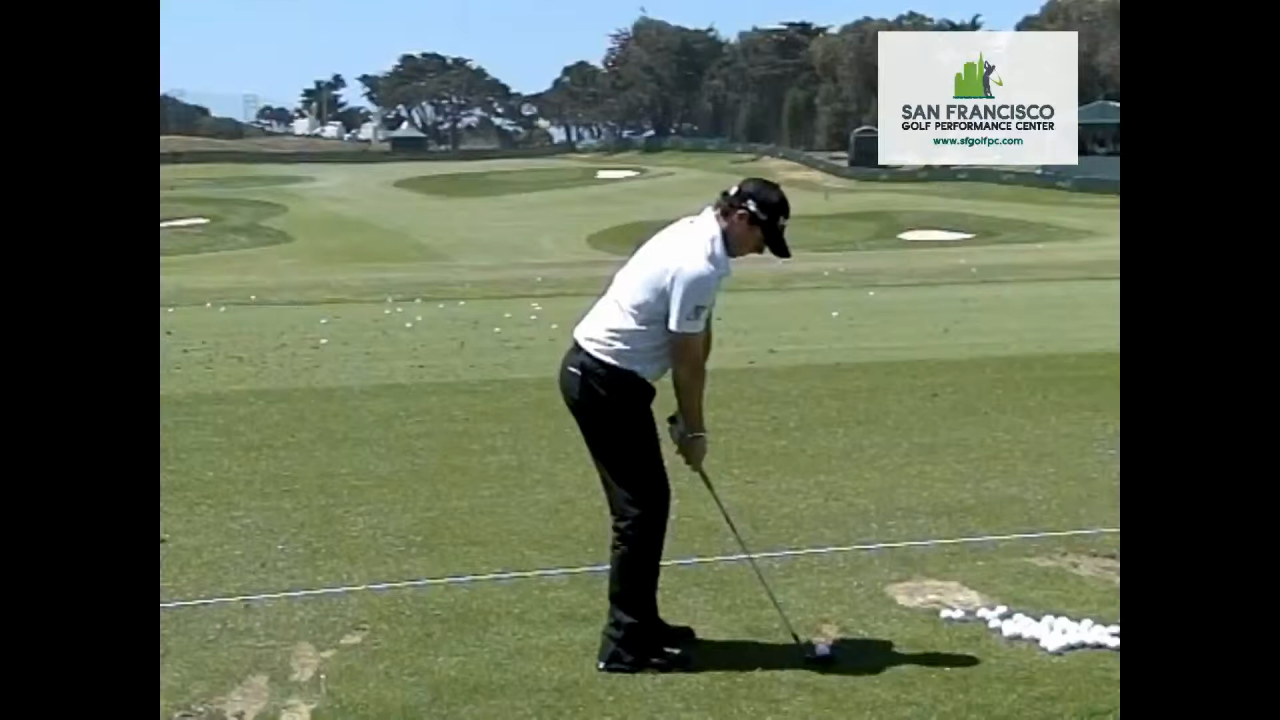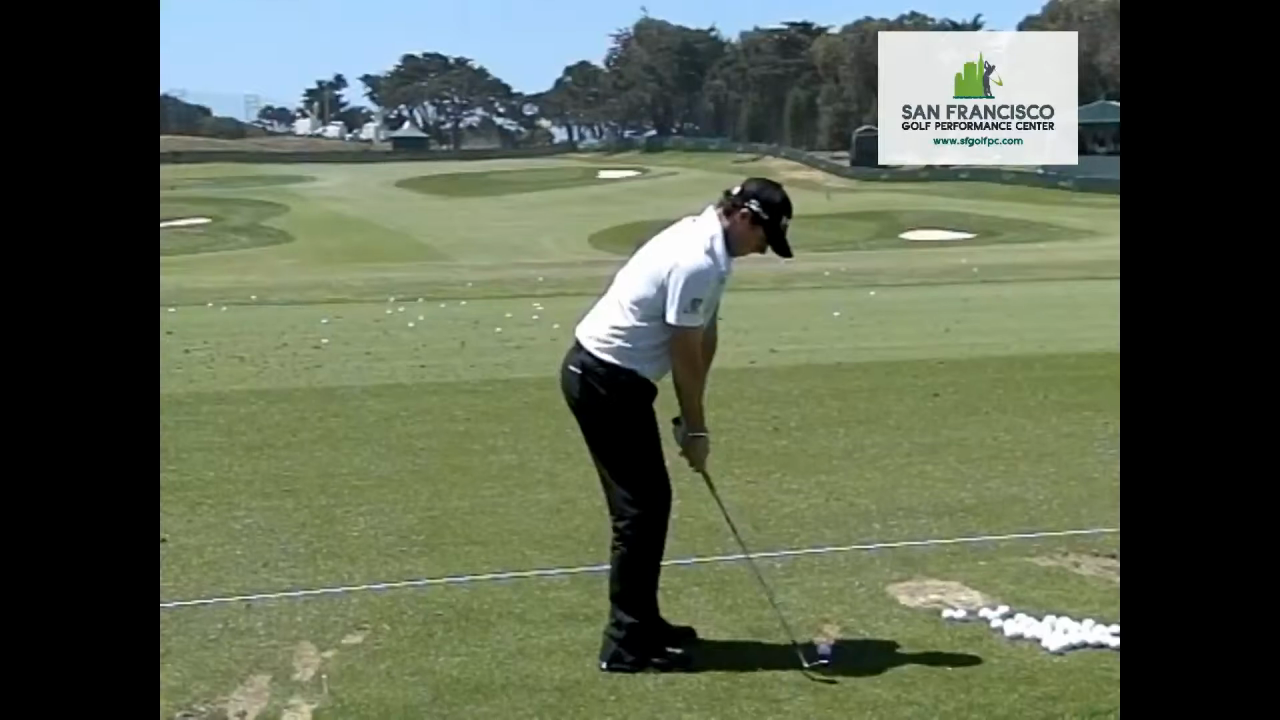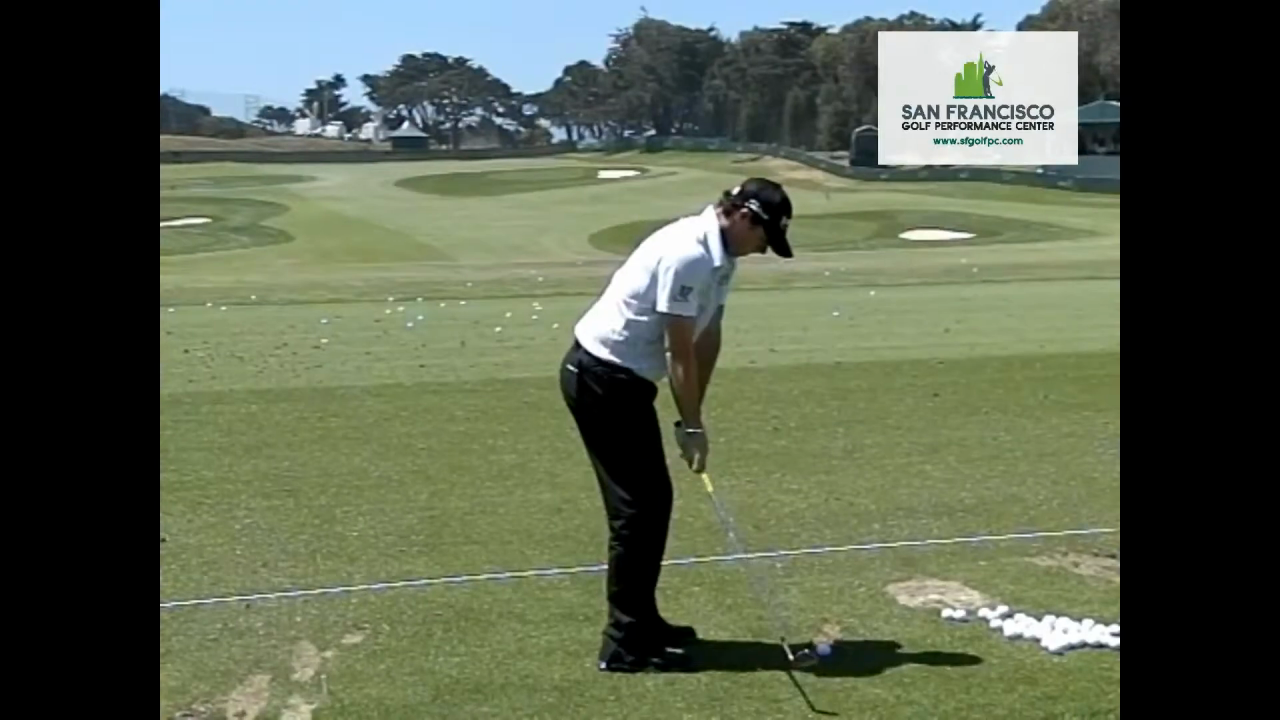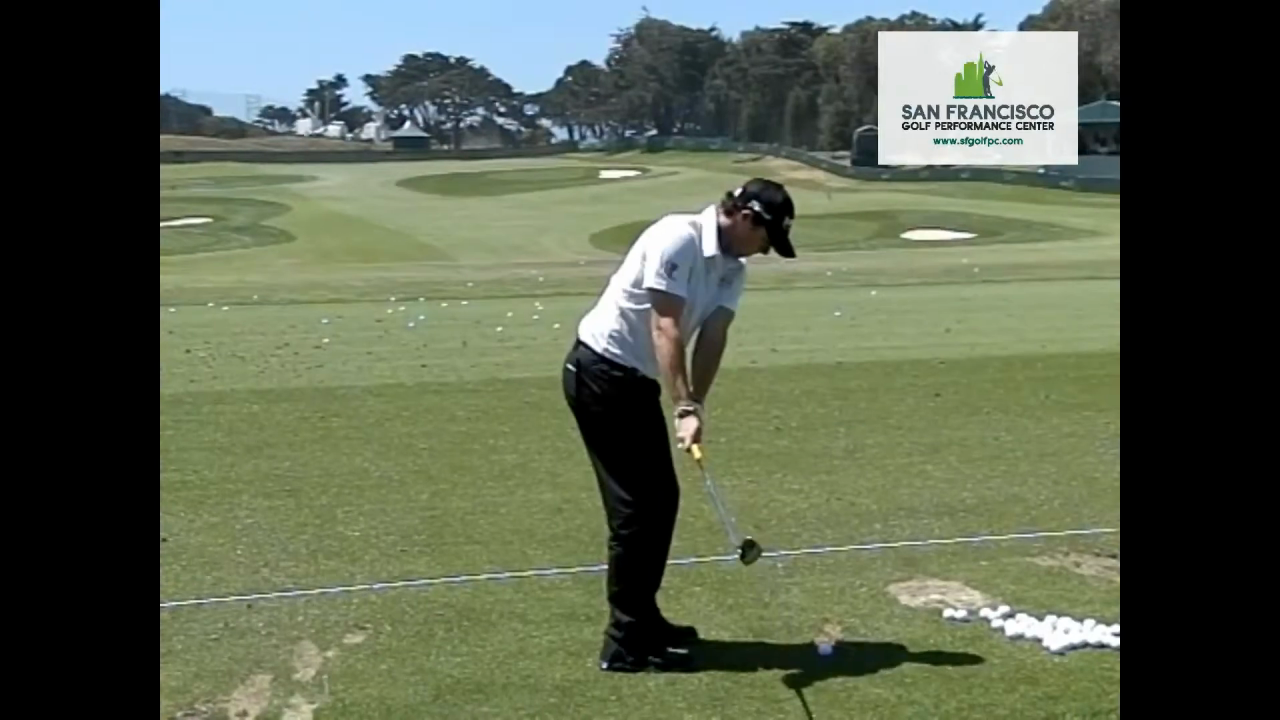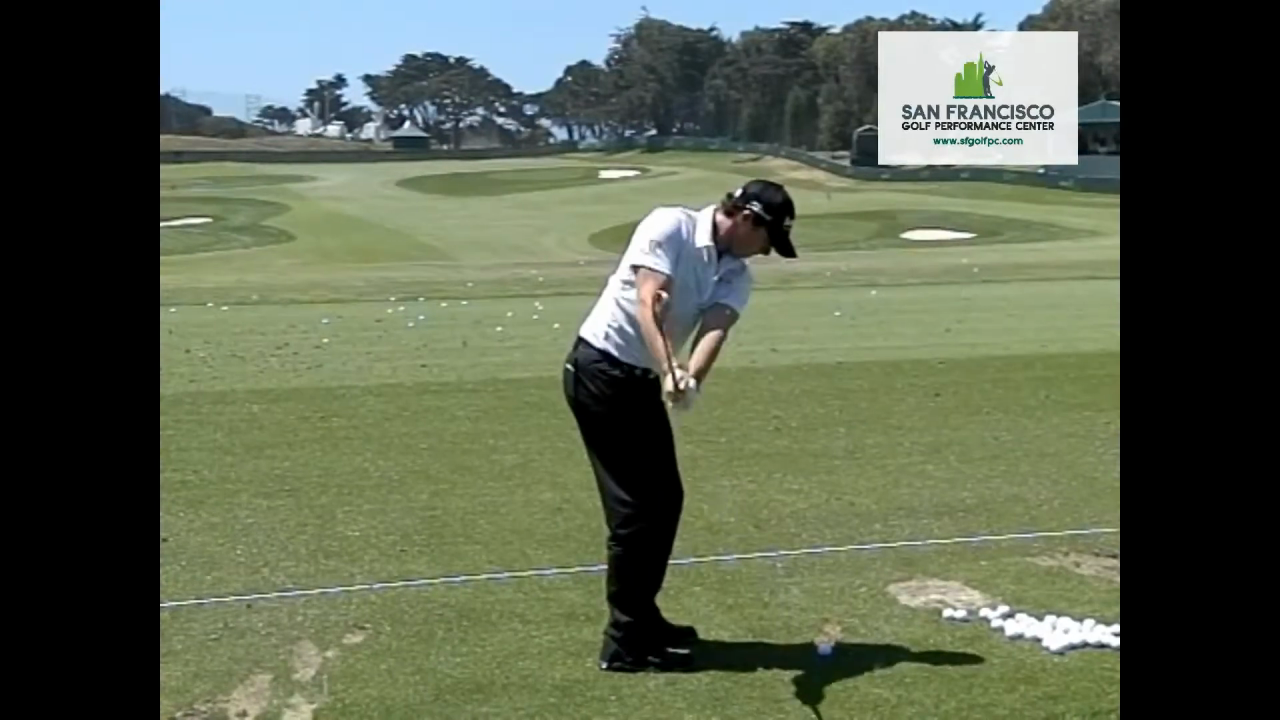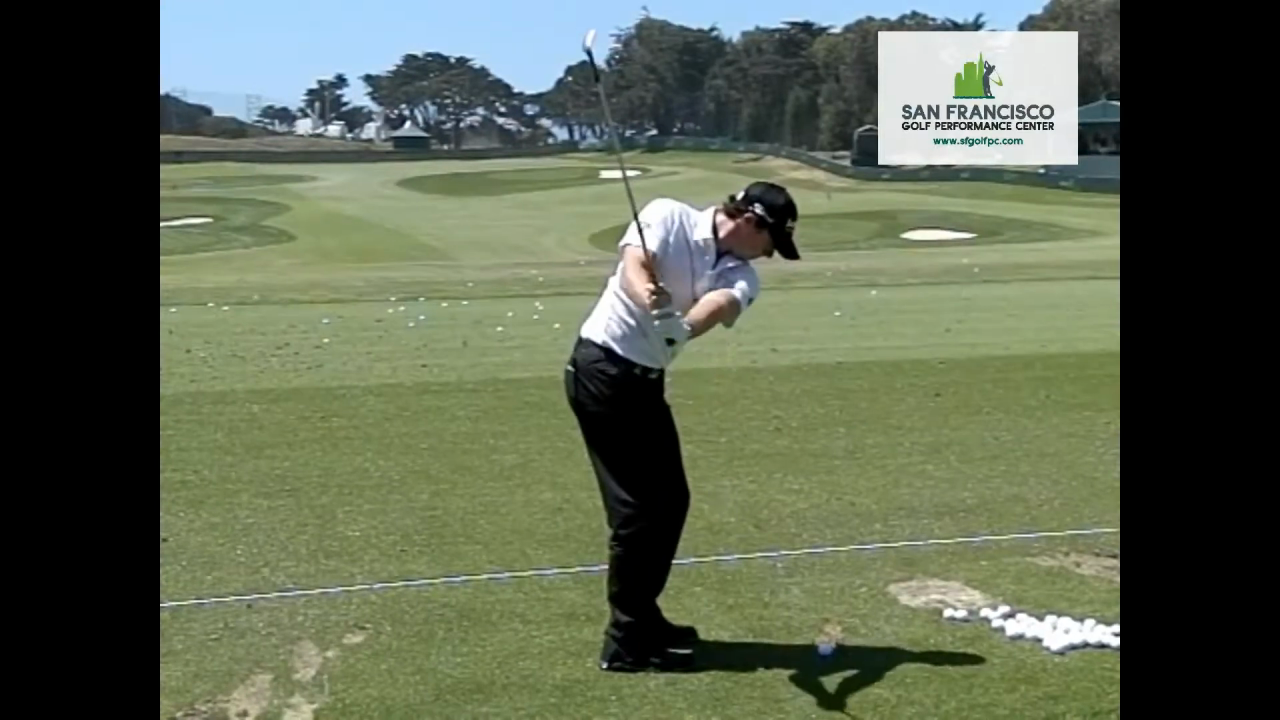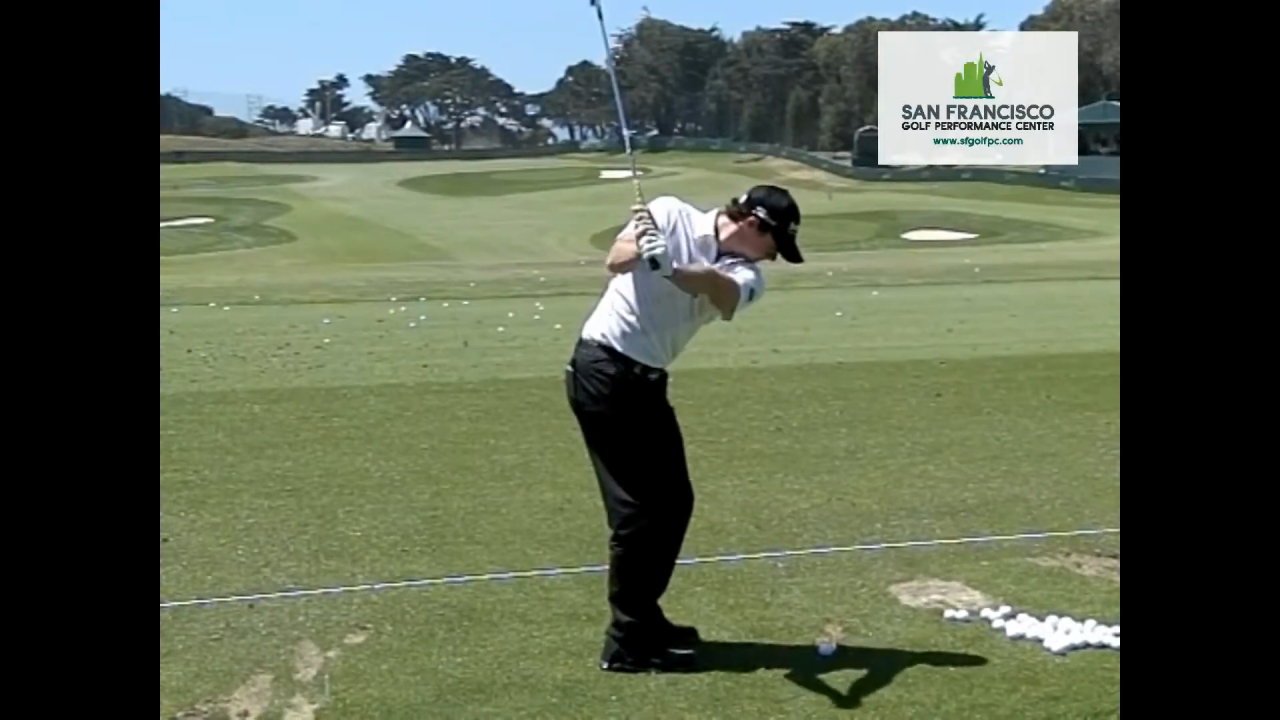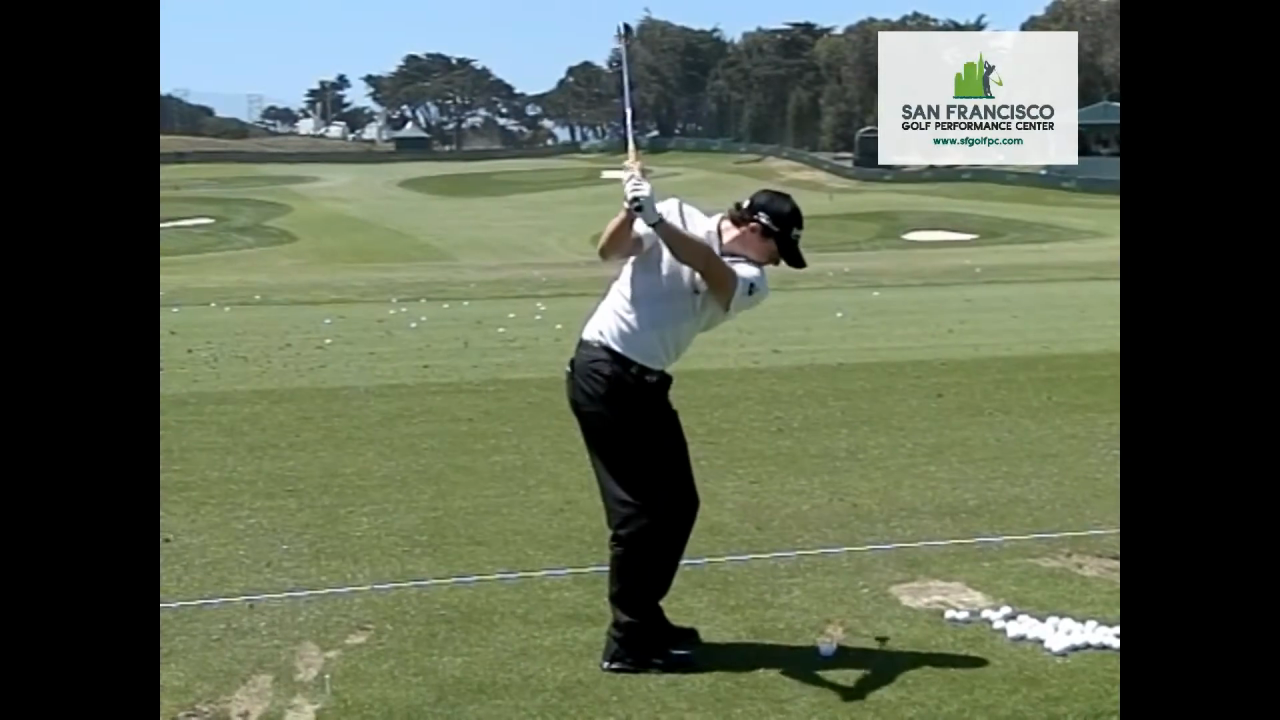
dt=0.3s
person 1, frame 1
left shoulder: (697, 235)
right shoulder: (698, 266)
left elbow: (699, 340)
right elbow: (687, 361)
left wrist: (686, 415)
right wrist: (694, 430)
left hip: (611, 376)
right hip: (603, 380)
left knee: (651, 500)
right knee: (639, 508)
left ankle: (640, 620)
right ankle: (624, 644)
person 1, frame 2
left shoulder: (707, 244)
right shoulder: (695, 261)
left elbow: (705, 338)
right elbow: (685, 356)
left wrist: (690, 417)
right wrist: (696, 430)
left hip: (616, 377)
right hip: (602, 378)
left knee: (653, 500)
right knee: (639, 509)
left ankle: (641, 619)
right ankle: (625, 644)
person 1, frame 3
left shoulder: (721, 260)
right shoulder: (687, 251)
left elbow: (707, 340)
right elbow: (678, 352)
left wrist: (694, 418)
right wrist: (692, 429)
left hip: (627, 380)
right hip: (600, 377)
left knee: (655, 500)
right knee: (636, 508)
left ankle: (641, 619)
right ankle: (625, 644)
person 1, frame 4
left shoulder: (732, 270)
right shoulder: (678, 237)
left elbow: (712, 339)
right elbow: (665, 327)
left wrist: (695, 406)
right wrist: (683, 407)
left hip: (636, 381)
right hip: (601, 374)
left knee: (661, 500)
right knee: (636, 507)
left ankle: (642, 618)
right ankle: (625, 643)
person 1, frame 5
left shoulder: (737, 276)
right shoulder: (670, 225)
left elbow: (714, 331)
right elbow: (649, 300)
left wrist: (690, 381)
right wrist: (669, 367)
left hip: (641, 379)
right hip: (601, 370)
left knee: (664, 500)
right knee: (634, 507)
left ankle: (641, 617)
right ankle: (625, 642)
person 1, frame 6
left shoulder: (741, 276)
right shoulder: (668, 216)
left elbow: (718, 307)
right elbow: (631, 271)
left wrist: (684, 328)
right wrist: (652, 302)
left hip: (645, 378)
right hip: (603, 368)
left knee: (669, 500)
right knee: (636, 507)
left ankle: (642, 617)
right ankle: (625, 642)
person 1, frame 7
left shoulder: (747, 277)
right shoulder: (672, 214)
left elbow: (715, 285)
right elbow: (616, 261)
left wrist: (667, 265)
right wrist: (638, 246)
left hip: (647, 379)
right hip: (604, 369)
left knee: (673, 502)
right knee: (636, 508)
left ankle: (644, 618)
right ankle: (627, 642)
person 1, frame 8
left shoulder: (750, 280)
right shoulder: (677, 213)
left elbow: (707, 265)
right elbow: (610, 249)
left wrist: (656, 221)
right wrist: (632, 212)
left hip: (648, 383)
right hip: (603, 371)
left knee: (677, 504)
right knee: (637, 510)
left ankle: (645, 618)
right ankle: (628, 642)
